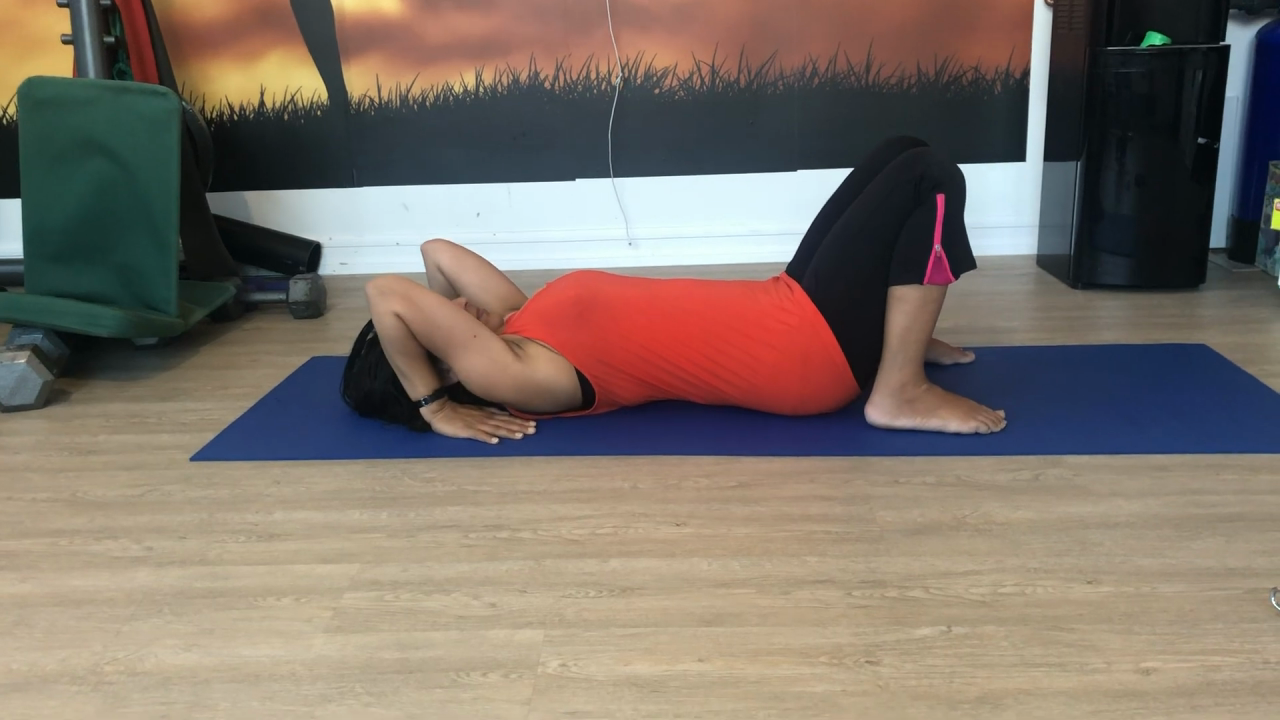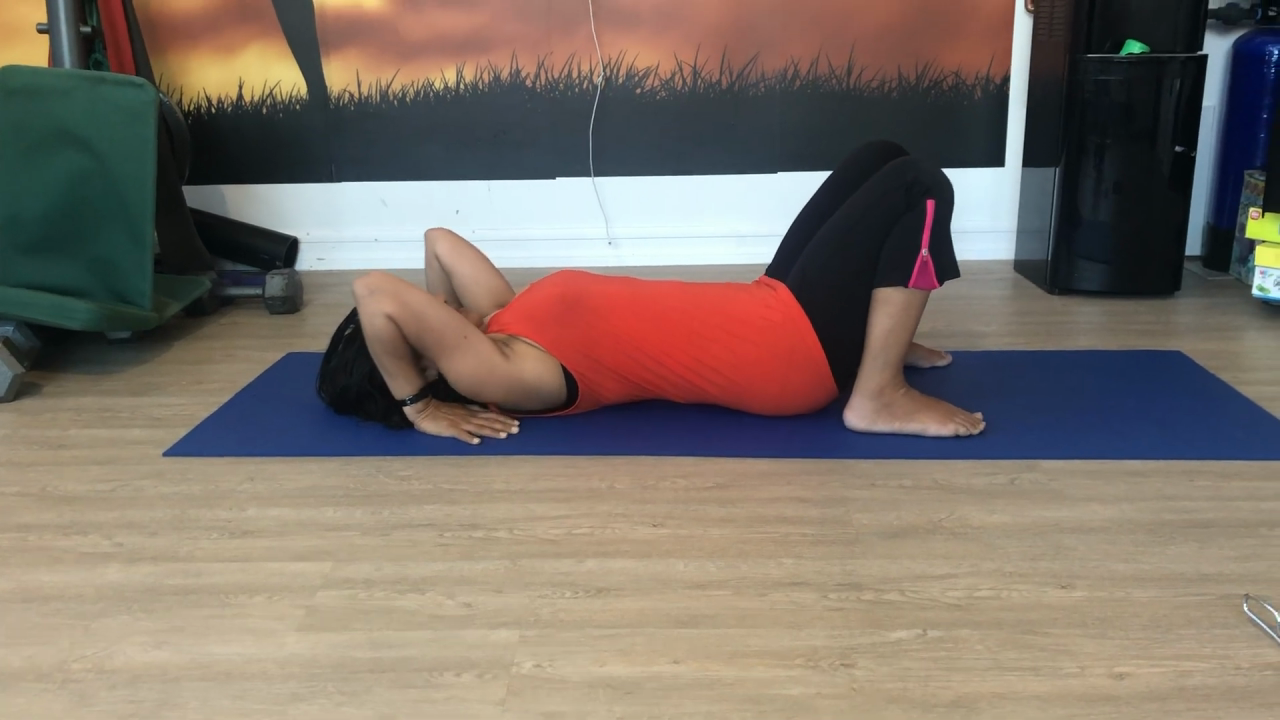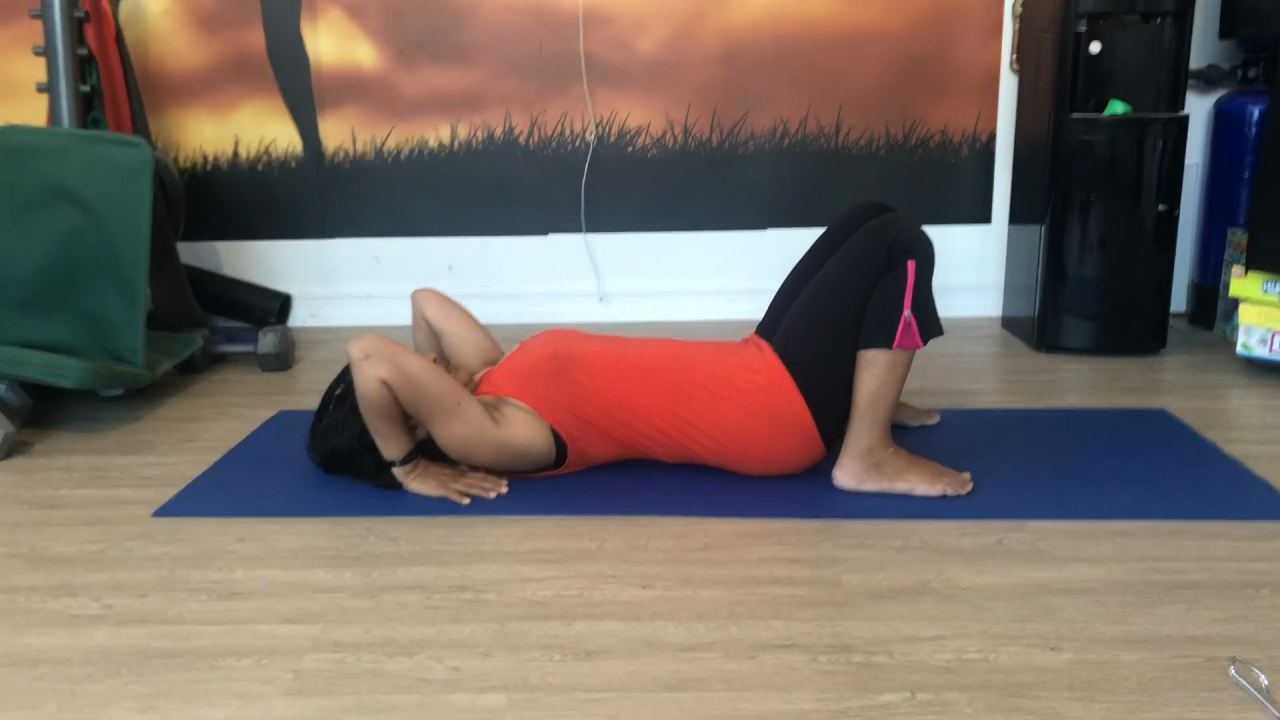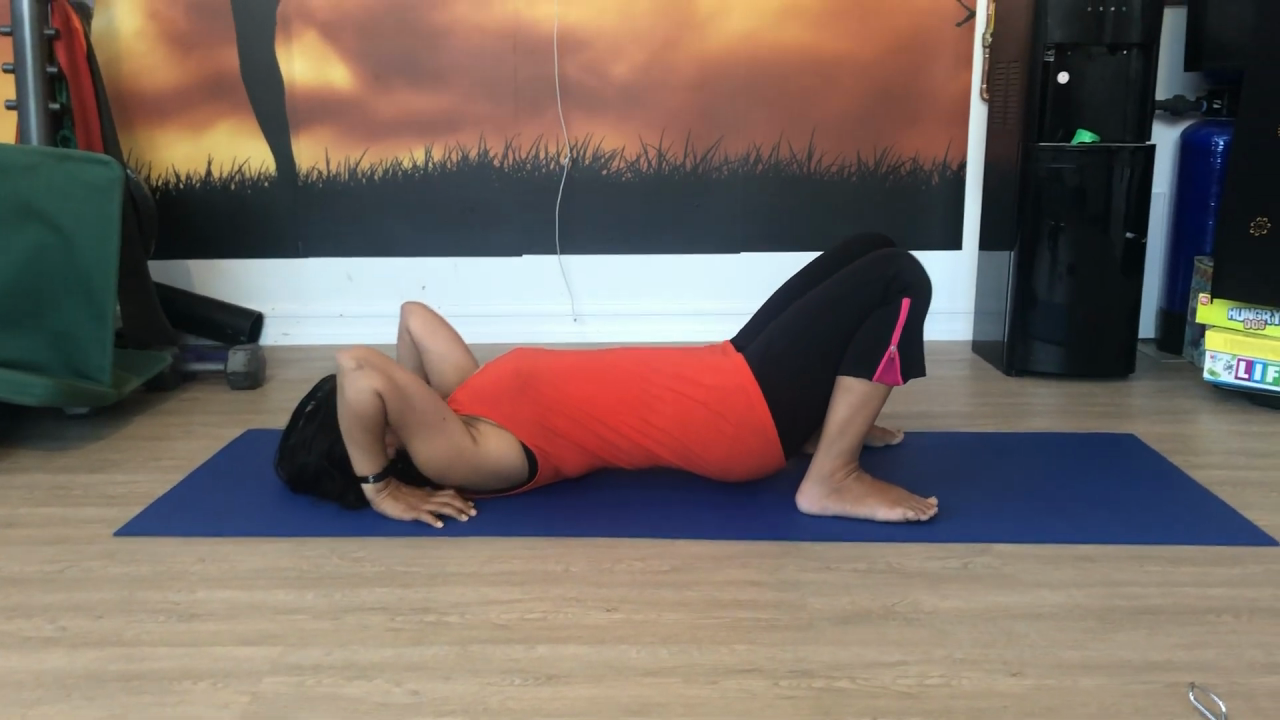
dt=1s
person 1, frame 1
left shoulder: (514, 325)
right shoulder: (513, 374)
left elbow: (435, 251)
right wrist: (436, 409)
left hip: (788, 307)
right hip: (809, 356)
left knee: (903, 154)
right knee: (929, 178)
left ankle: (901, 334)
right ankle: (903, 393)
person 1, frame 2
left shoulder: (498, 324)
right shoulder: (494, 374)
left elbow: (439, 238)
right wrist: (421, 407)
left hip: (770, 313)
right hip: (789, 357)
left knee: (883, 160)
right knee: (921, 186)
left ankle: (880, 336)
right ankle: (880, 397)
person 1, frame 3
left shoulder: (486, 385)
right shoulder: (488, 436)
left elbow: (426, 300)
right wrist: (409, 469)
left hip: (756, 370)
right hip: (777, 415)
left knee: (871, 220)
right knee: (898, 244)
left ankle: (868, 399)
right ankle: (867, 457)
person 1, frame 4
left shoulder: (458, 399)
right shoulder: (458, 458)
left elbow: (414, 315)
left hip: (728, 373)
right hip: (745, 416)
left knee: (870, 252)
right knee: (898, 278)
left ankle: (830, 421)
right ankle: (832, 480)
